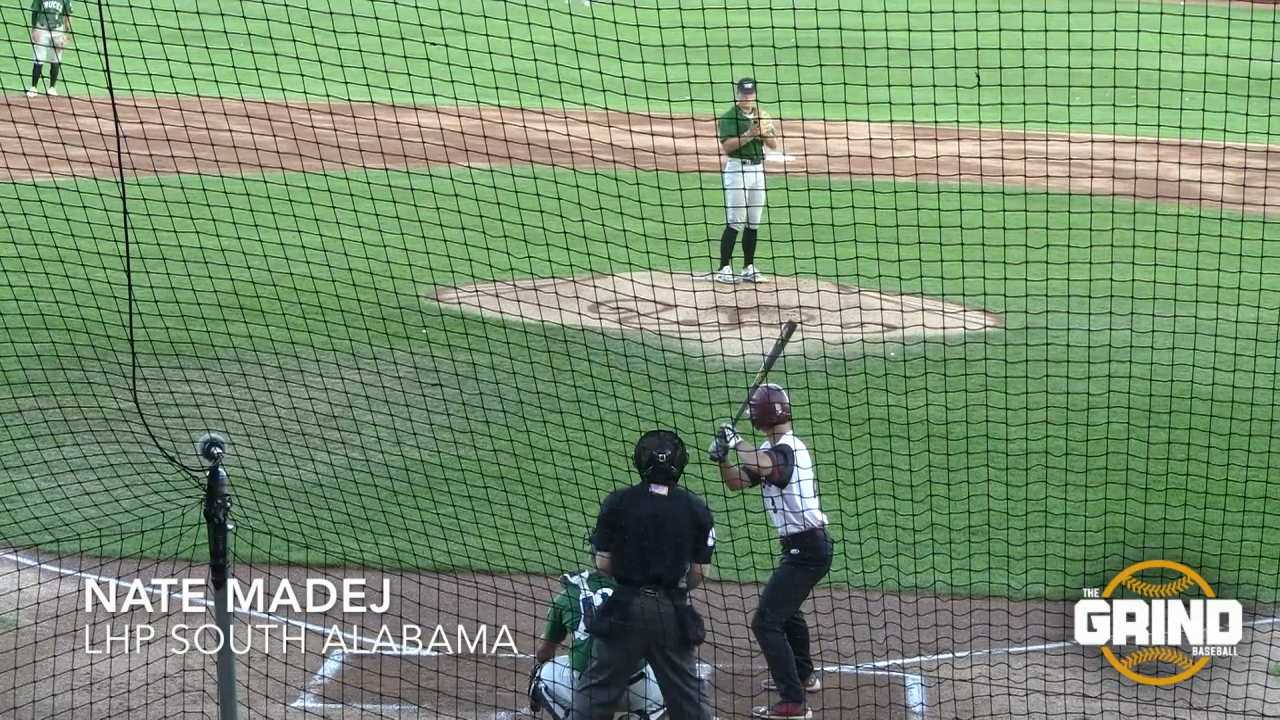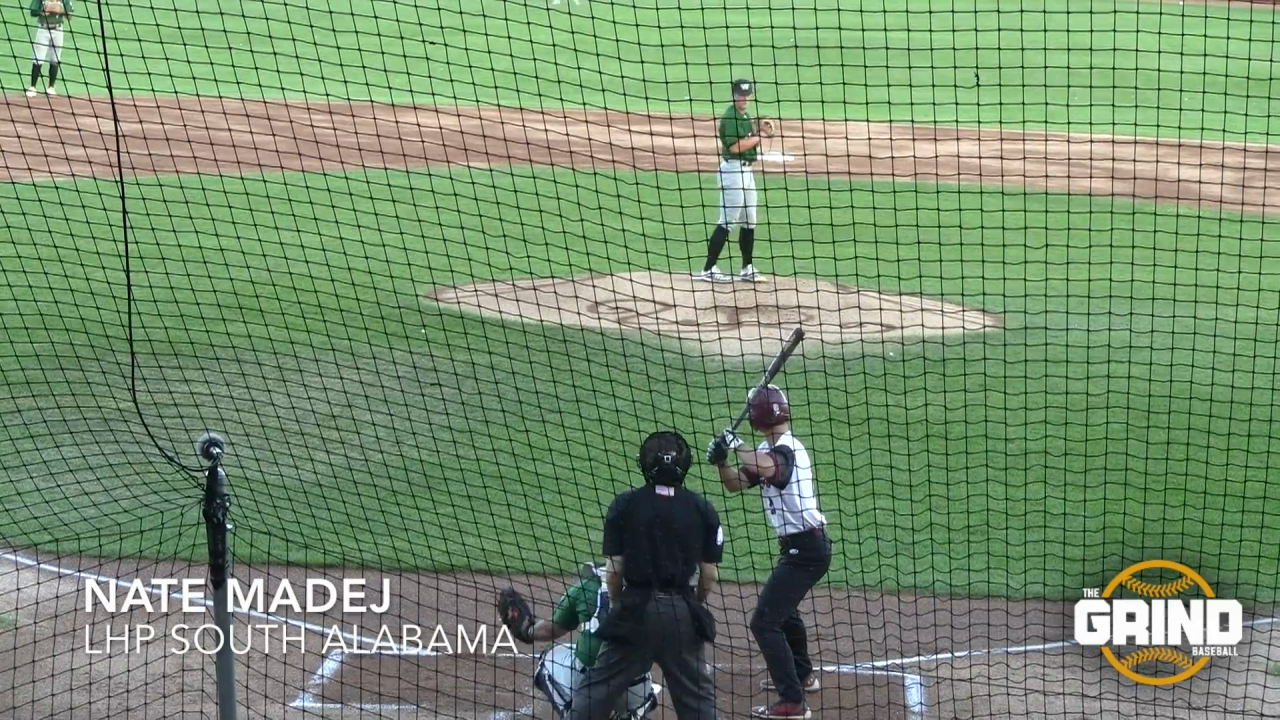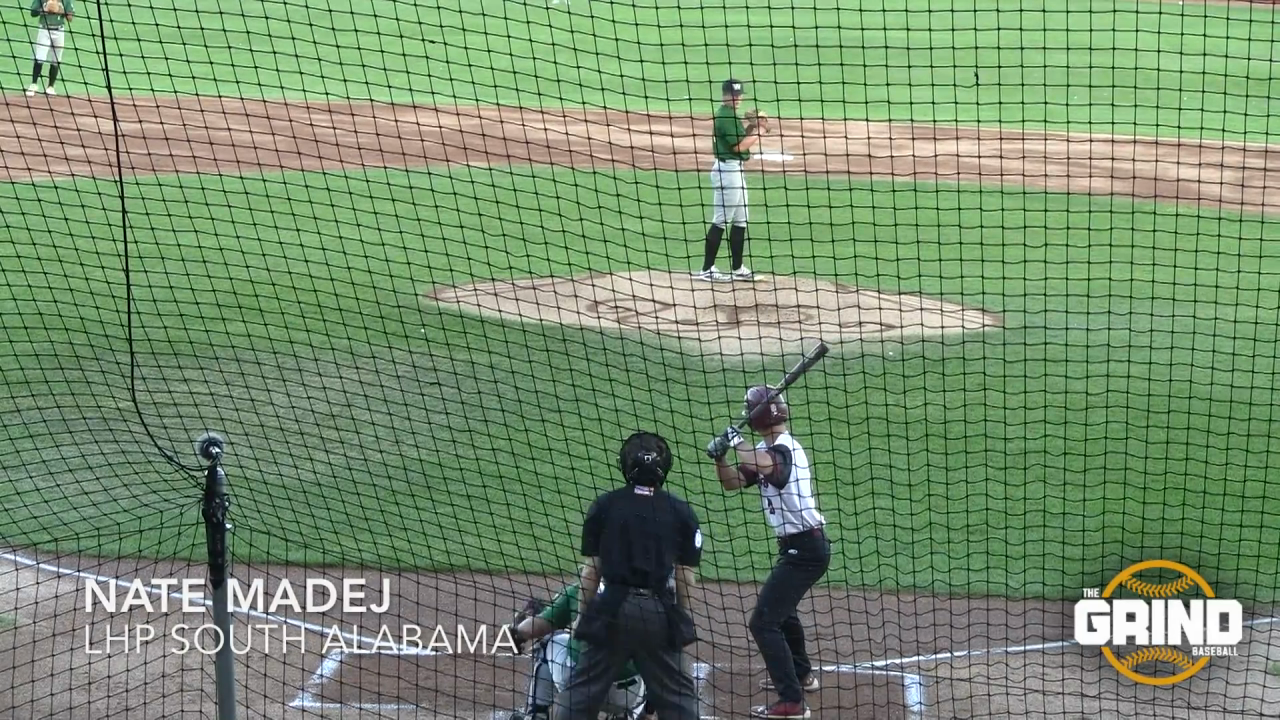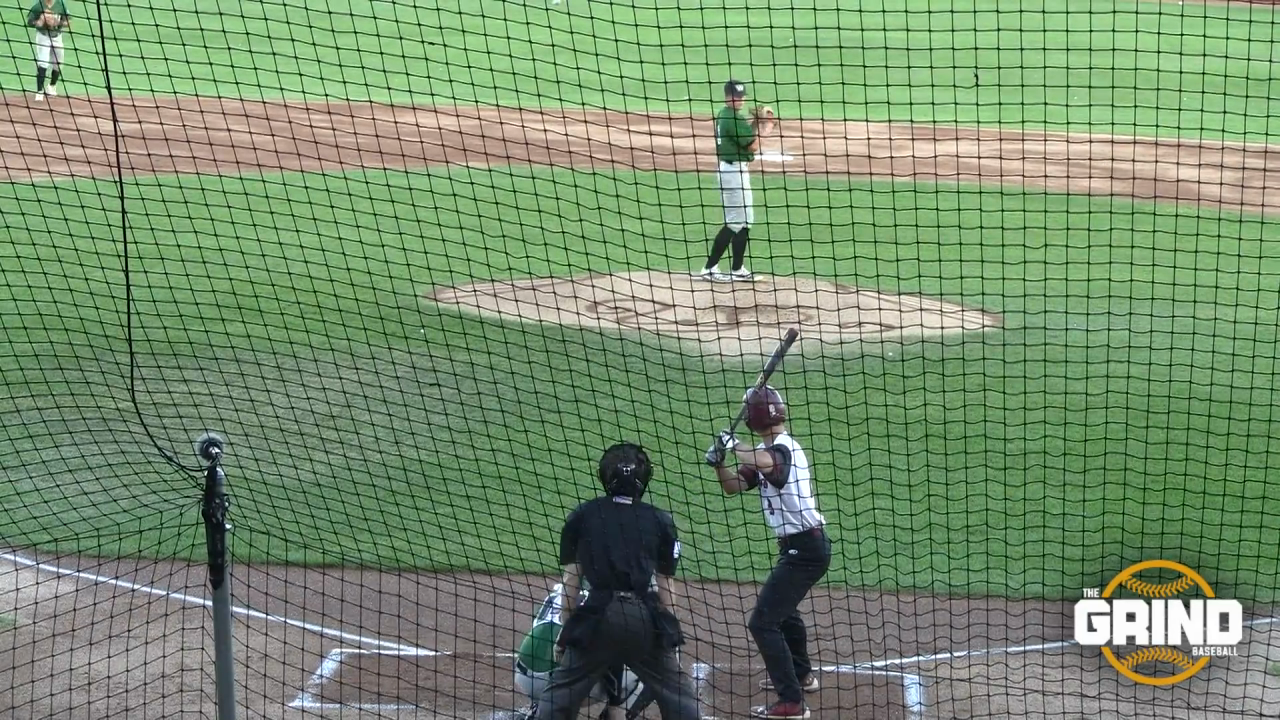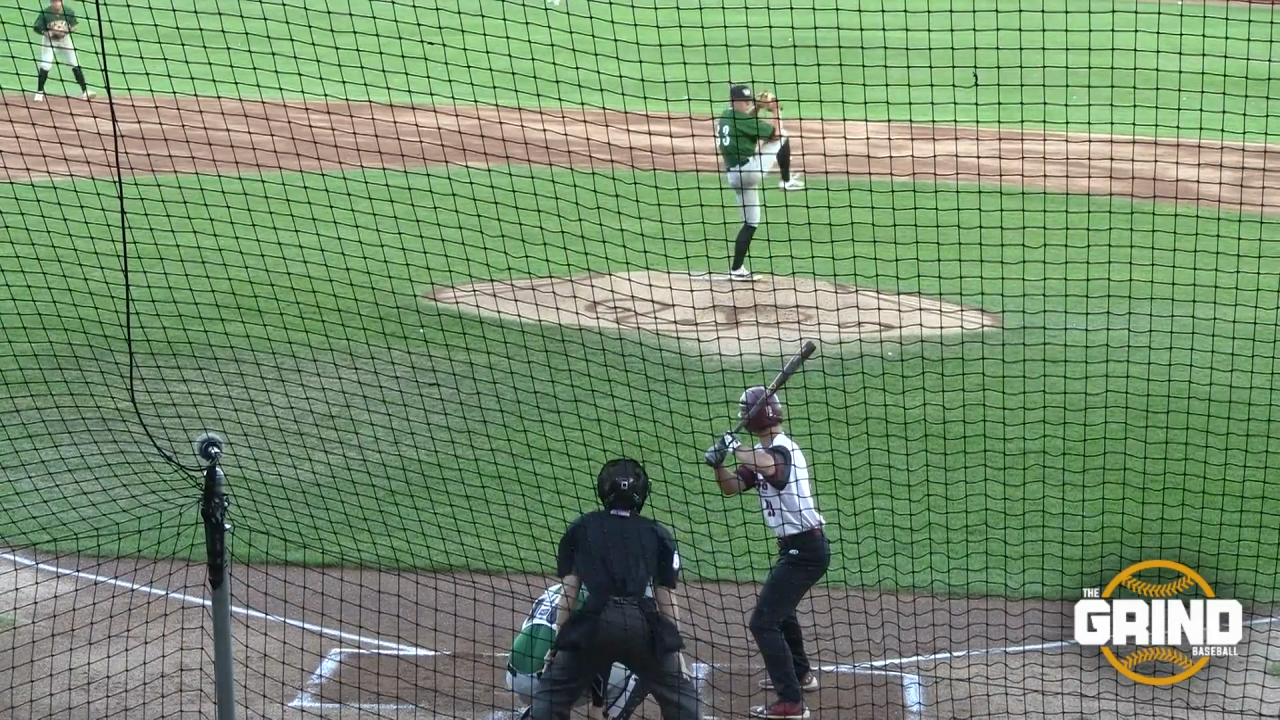
dt=0.5s
person 1, frame 1
left shoulder: (788, 448)
right shoulder: (772, 448)
left elbow: (764, 467)
right elbow: (738, 482)
left wrist: (736, 442)
right wrist: (722, 457)
left hip: (807, 548)
right hip: (804, 545)
left knee: (765, 622)
right knee: (785, 609)
right ankle: (803, 675)
person 1, frame 2
left shoulder: (787, 449)
right shoulder: (769, 450)
left elbow: (767, 469)
right elbow: (737, 483)
left wrist: (737, 445)
right wrist: (721, 460)
left hip: (805, 549)
right hip: (801, 546)
left knee: (764, 622)
right knee: (783, 609)
right ankle: (802, 675)
person 1, frame 3
left shoulder: (785, 448)
right shoulder: (768, 449)
left elbow: (766, 467)
right elbow: (732, 482)
left wrist: (737, 442)
right wrist: (720, 457)
left hip: (804, 548)
right hip: (800, 546)
left knee: (763, 622)
right knee: (781, 608)
right ankle: (801, 674)
person 1, frame 4
left shoulder: (784, 448)
right shoulder: (767, 450)
left elbow: (765, 464)
right elbow: (734, 486)
left wrist: (734, 445)
right wrist: (719, 463)
left hip: (804, 549)
right hip: (801, 546)
left knee: (763, 622)
right knee: (782, 609)
right ankle: (801, 674)
person 1, frame 5
left shoulder: (782, 449)
right shoulder: (764, 452)
left elbow: (768, 468)
right elbow: (732, 487)
left wrist: (735, 447)
right wrist: (718, 464)
left hip: (805, 549)
right hip: (798, 546)
left knee: (764, 621)
right knee: (779, 608)
right ankle: (800, 674)
person 2, frame 1
left shoulder: (617, 501)
right shoulder: (696, 508)
left elbow: (603, 563)
right elbow: (700, 572)
left hip: (625, 608)
right hip: (672, 611)
left knee: (596, 689)
right knee: (689, 694)
person 2, frame 2
left shoulder: (625, 505)
right shoulder: (702, 509)
left elbow: (614, 567)
right elbow: (710, 572)
left wrist: (617, 603)
left hip: (637, 609)
right hip: (681, 611)
left knee: (596, 687)
right knee: (697, 694)
person 2, frame 3
left shoulder: (604, 506)
right shoulder: (681, 511)
left elbow: (591, 570)
right elbow: (685, 576)
left wrist: (586, 614)
right wrist: (681, 618)
left hip: (613, 609)
right hip: (660, 611)
left knee: (581, 691)
right knee: (678, 695)
person 2, frame 4
left shoulder: (582, 516)
right shoulder: (660, 521)
left elbow: (571, 579)
right elbow: (665, 585)
left wrist: (564, 629)
right wrist: (669, 632)
left hip: (599, 615)
right hip: (645, 615)
left knee: (561, 694)
right knee: (678, 696)
person 2, frame 5
left shoulder: (580, 528)
right shoulder: (658, 533)
left elbow: (569, 590)
right elbow: (666, 597)
left wrist: (560, 640)
right wrist: (674, 648)
left hip: (595, 621)
right hip: (642, 622)
left knee: (551, 694)
right knee: (681, 696)
person 3, frame 1
left shoulder: (761, 115)
right shoulder: (729, 116)
left elbow: (773, 144)
right elbow: (726, 146)
left wrist: (763, 132)
right wrist: (748, 134)
left hip: (757, 169)
right hip: (737, 170)
left knee: (753, 223)
right knee: (735, 222)
left ankle: (748, 268)
right ankle: (724, 269)
person 3, frame 2
left shoulder: (746, 116)
right shoulder: (730, 117)
right elbow: (735, 147)
left wrist: (760, 133)
right wrist: (760, 135)
left hip: (746, 170)
right hip: (732, 171)
left knee: (749, 221)
right knee: (726, 222)
left ankle: (747, 268)
right ankle: (708, 269)
person 3, frame 3
left shoulder: (730, 114)
right shoulder: (725, 116)
left elbow: (740, 139)
right elbow: (739, 146)
left wrist: (751, 127)
right wrist: (759, 131)
left hip: (734, 170)
right hip: (727, 170)
left knee: (740, 221)
right knee: (721, 221)
left ankle: (737, 268)
right ankle: (707, 269)
person 3, frame 4
left shoulder: (725, 115)
right shoulder: (733, 118)
left elbow: (742, 134)
right elbow: (753, 145)
left wrist: (758, 123)
right wrist: (768, 125)
left hip: (729, 170)
right hip: (734, 171)
left knee: (740, 221)
right knee: (736, 224)
left ankle: (737, 268)
right ankle: (710, 267)
person 3, frame 5
left shoulder: (724, 118)
right shoulder: (740, 118)
right elbow: (775, 134)
left wrist: (756, 110)
right wrist: (776, 112)
left hip: (733, 174)
right hip: (749, 168)
left knee: (751, 222)
right knee: (782, 137)
left ankle: (737, 268)
right ankle: (787, 180)
